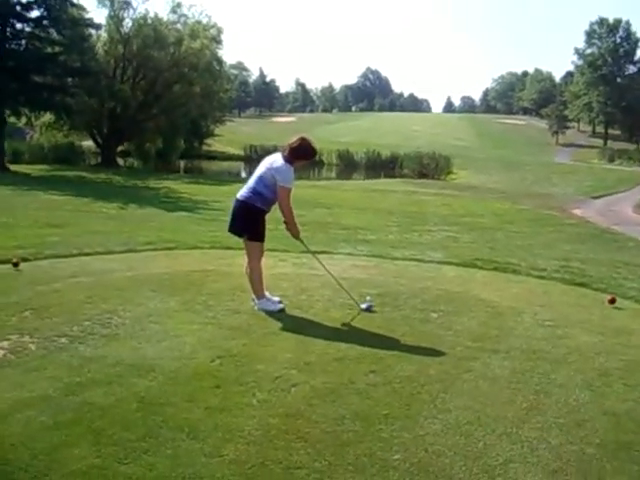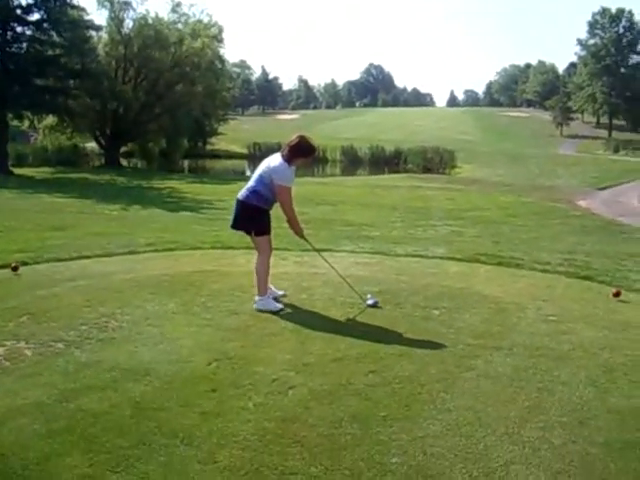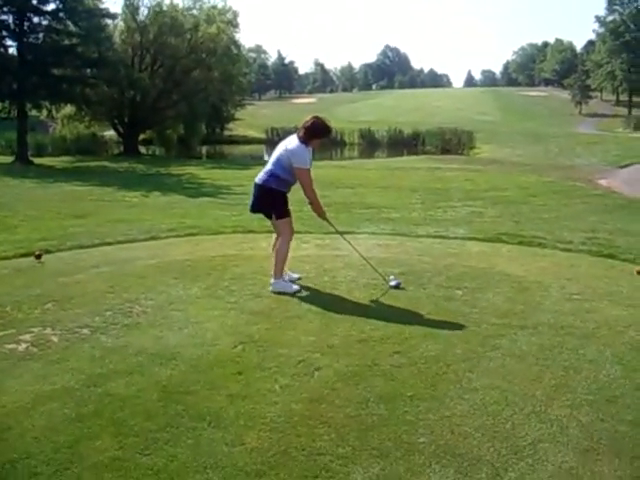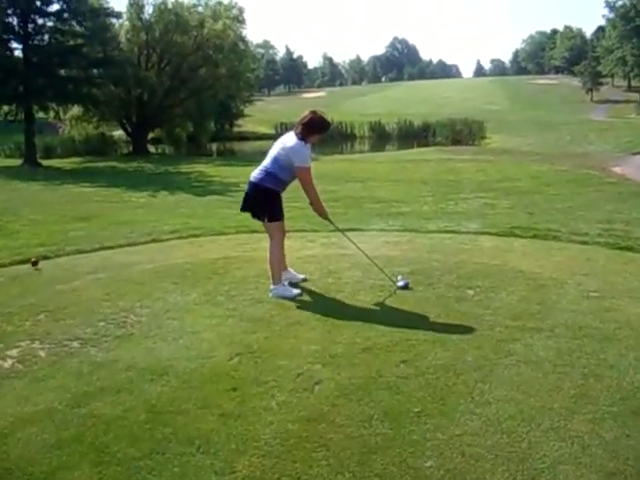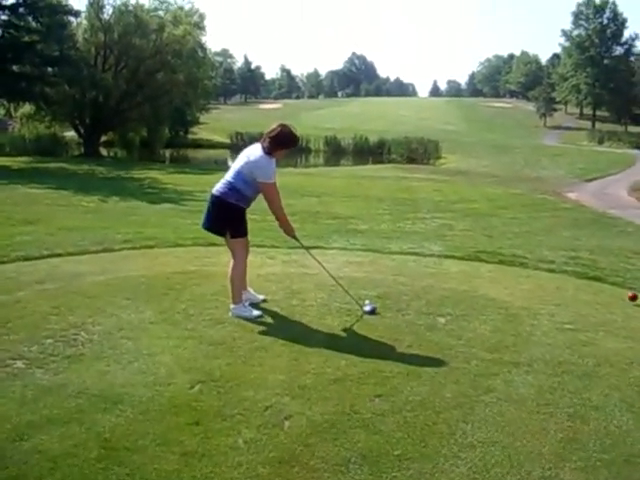
dt=1s
person 1, frame 1
left shoulder: (277, 158)
right shoulder: (285, 170)
left elbow: (280, 200)
right elbow: (284, 204)
left wrist: (288, 222)
right wrist: (293, 227)
left hip: (247, 205)
right hip: (251, 209)
left knee: (255, 254)
right knee: (255, 257)
left ankle: (260, 294)
right ankle: (260, 299)
person 1, frame 2
left shoulder: (284, 162)
right shoulder: (281, 168)
left elbow: (286, 198)
right elbow: (285, 202)
left wrist: (293, 221)
right wrist: (296, 225)
left hip: (258, 206)
right hip: (251, 207)
left knee: (265, 250)
right knee: (264, 251)
left ankle: (265, 288)
right ankle: (262, 298)
person 1, frame 3
left shoulder: (299, 143)
right shoulder: (299, 150)
left elbow: (307, 179)
right elbow: (306, 184)
left wrist: (314, 203)
right wrist: (318, 208)
left hip: (273, 189)
right hip: (270, 190)
left knee: (283, 232)
right knee: (286, 234)
left ankle: (280, 272)
right ankle: (277, 280)
person 1, frame 4
left shoulder: (297, 139)
right shoulder: (298, 148)
left elbow: (306, 179)
right elbow: (307, 183)
left wrist: (314, 202)
right wrist: (319, 207)
left hip: (269, 188)
right hip: (264, 189)
left knee: (280, 233)
right knee: (276, 236)
left ankle: (283, 271)
right ankle: (277, 286)
person 1, frame 5
left shoulder: (260, 151)
right shoulder: (262, 162)
left elbow: (273, 190)
right elbow: (272, 199)
left wrist: (282, 220)
right wrist: (286, 225)
left hip: (231, 203)
right hip: (227, 204)
left knee: (243, 250)
right knee: (240, 255)
left ankle: (243, 291)
right ankle: (237, 305)
